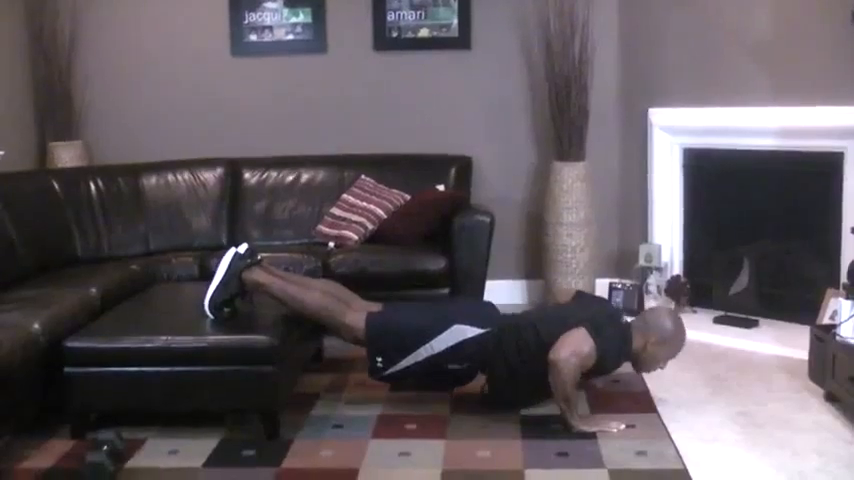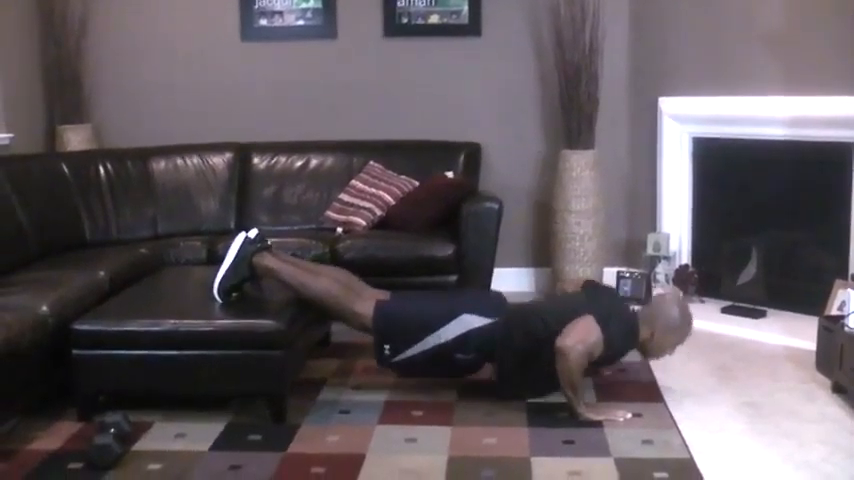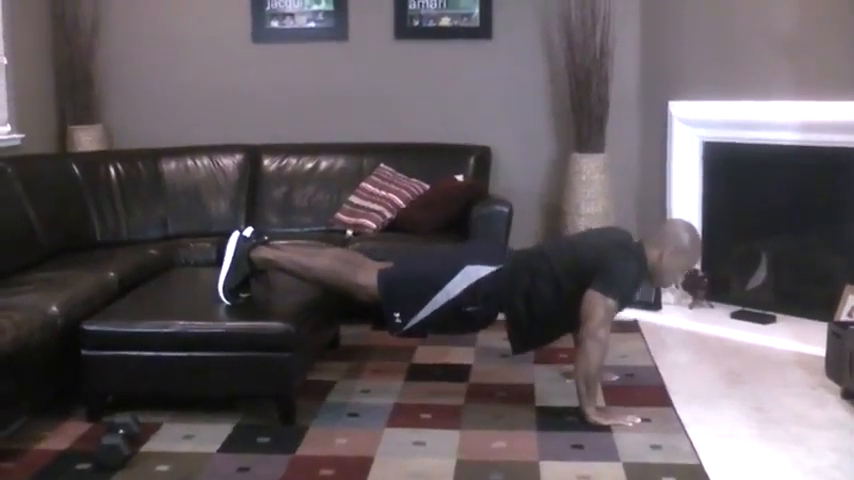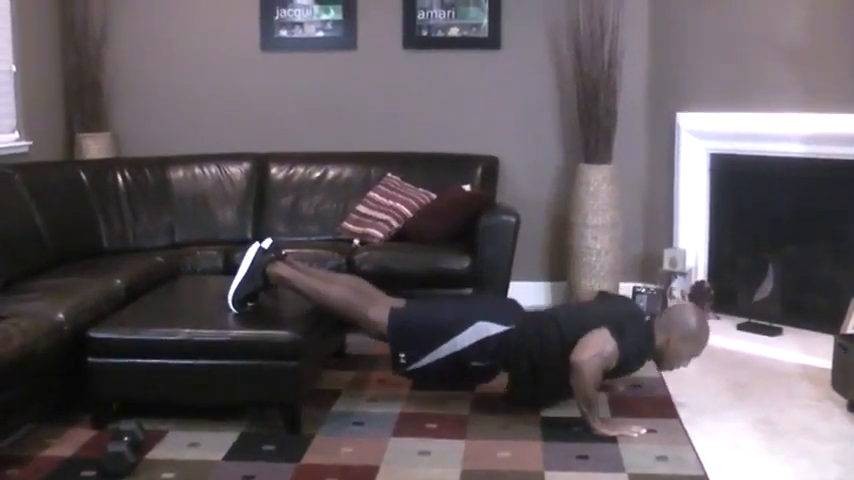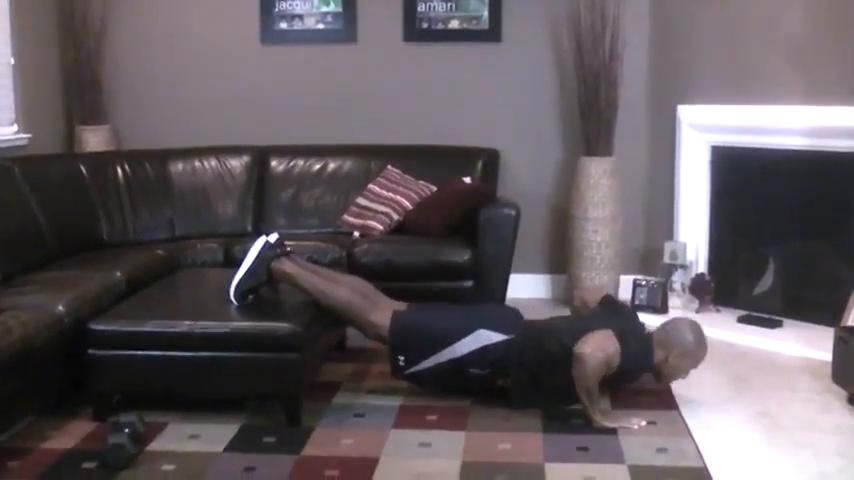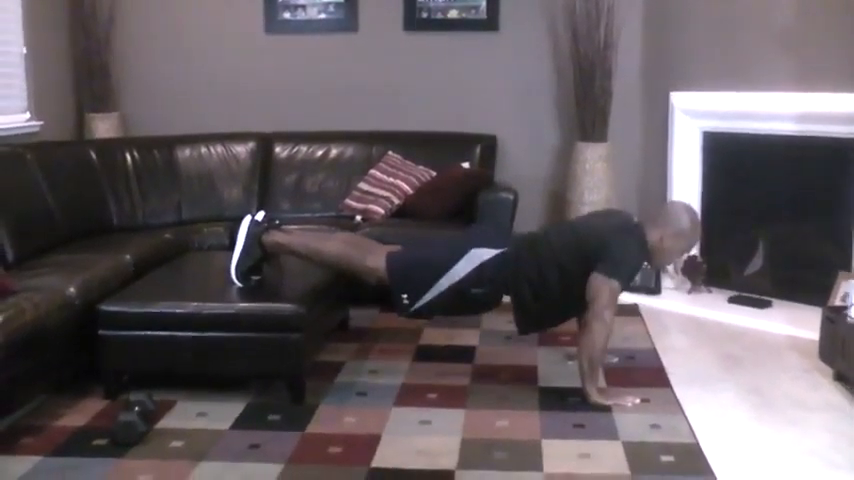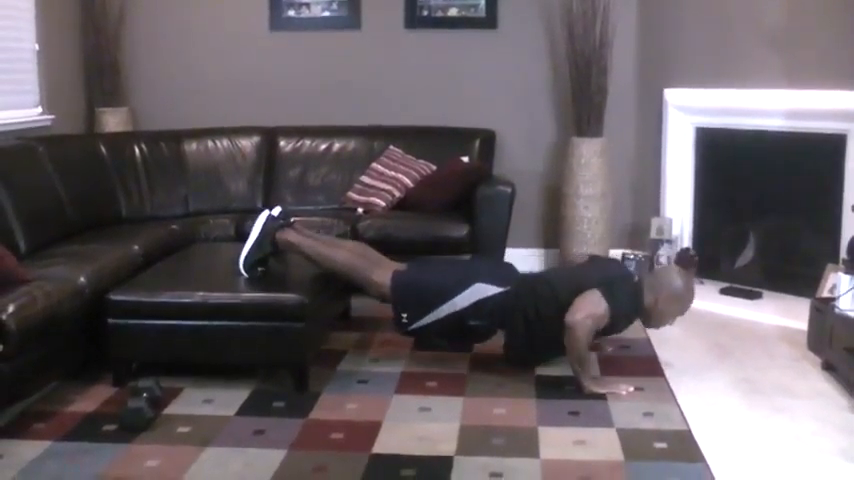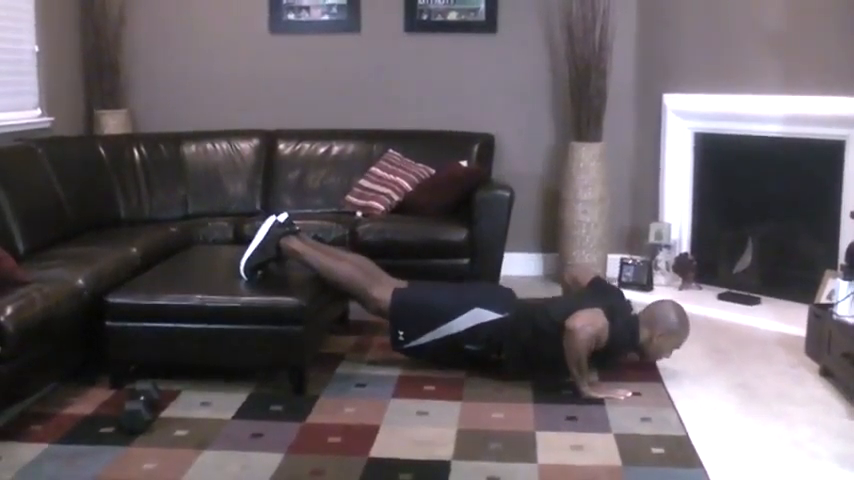
dt=0.5s
person 1, frame 1
left shoulder: (606, 315)
right shoulder: (612, 343)
left elbow: (562, 300)
right elbow: (562, 358)
right wrist: (575, 417)
left hip: (478, 325)
right hip: (470, 343)
left knee: (360, 312)
right knee: (353, 323)
left ankle: (251, 267)
right ankle: (247, 276)
person 1, frame 2
left shoulder: (615, 307)
right shoulder: (619, 331)
left elbow: (571, 289)
right elbow: (568, 347)
left wrist: (578, 324)
right wrist: (582, 406)
left hip: (486, 315)
right hip: (479, 334)
left knee: (369, 299)
right knee: (363, 312)
left ankle: (261, 253)
right ankle: (259, 260)
person 1, frame 3
left shoulder: (623, 246)
right shoulder: (628, 266)
right elbow: (593, 332)
left wrist: (585, 366)
right wrist: (592, 408)
left hip: (491, 271)
right hip: (484, 283)
left knee: (370, 270)
right knee: (366, 283)
left ankle: (259, 246)
right ankle: (256, 254)
person 1, frame 4
left shoulder: (628, 314)
right shoulder: (635, 339)
right elbow: (582, 360)
left wrist: (595, 379)
right wrist: (597, 421)
left hip: (500, 321)
right hip: (492, 339)
left knee: (383, 307)
right knee: (377, 318)
left ankle: (276, 261)
right ankle: (270, 269)
person 1, frame 5
left shoulder: (627, 322)
right shoulder: (634, 350)
left elbow: (584, 295)
right elbow: (587, 355)
right wrist: (598, 413)
left hip: (499, 331)
right hip: (492, 349)
left knee: (384, 310)
right knee: (379, 322)
left ankle: (280, 258)
right ankle: (275, 265)
person 1, frame 6
left shoulder: (622, 228)
right shoulder: (627, 247)
right elbow: (599, 316)
left wrist: (589, 347)
right wrist: (594, 389)
left hip: (494, 254)
right hip: (488, 267)
left knee: (378, 254)
right knee: (374, 266)
left ankle: (269, 232)
right ankle: (266, 240)
person 1, frame 7
left shoulder: (620, 277)
right shoulder: (624, 301)
right elbow: (576, 320)
right wrist: (588, 379)
left hip: (497, 285)
right hip: (491, 300)
left knee: (387, 272)
right knee: (381, 281)
left ankle: (284, 228)
right ankle: (278, 235)
person 1, frame 8
left shoulder: (615, 303)
right shoulder: (621, 329)
left elbow: (578, 273)
right elbow: (578, 328)
right wrist: (586, 384)
left hip: (494, 307)
right hip: (488, 327)
left knee: (387, 289)
right knee: (381, 298)
left ankle: (289, 236)
right ankle: (285, 242)
